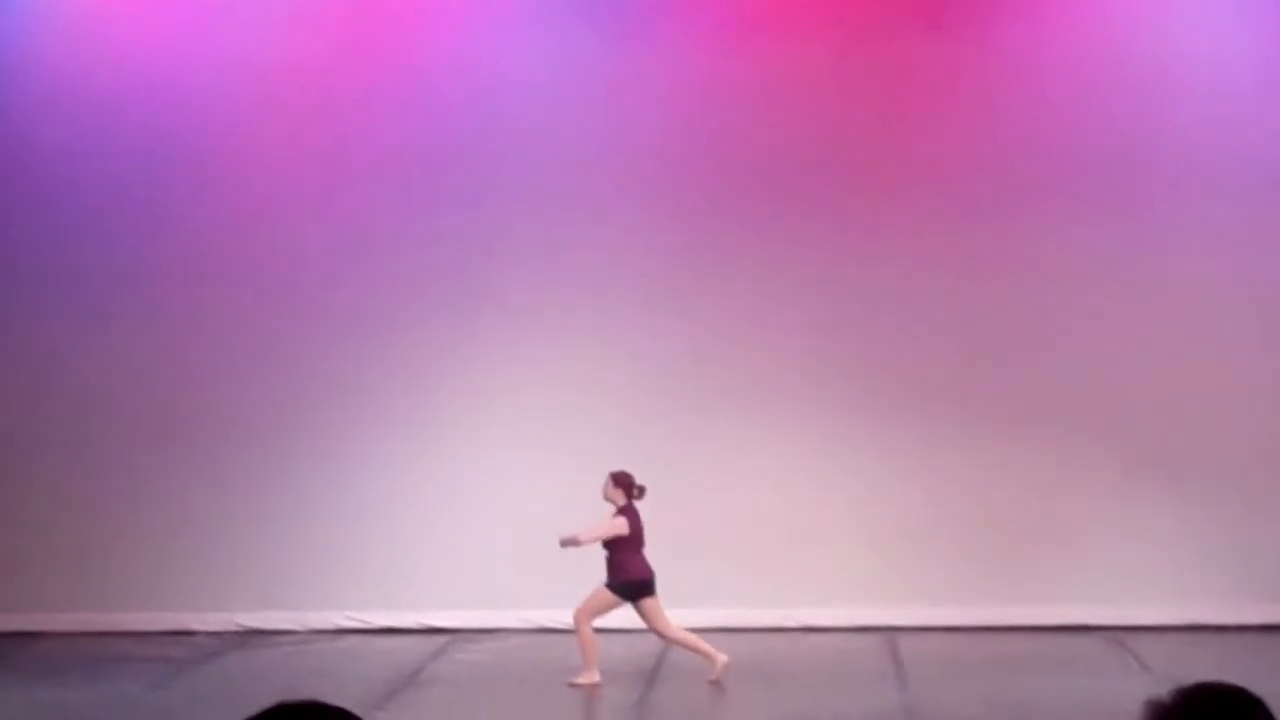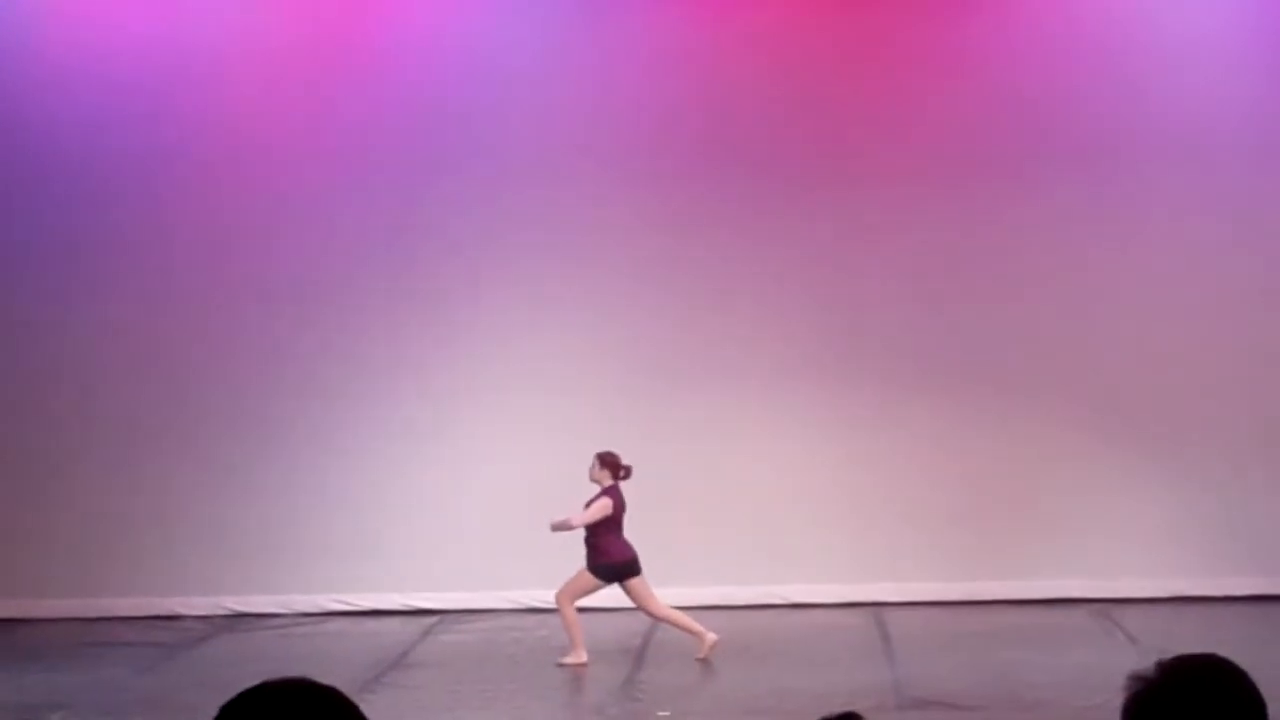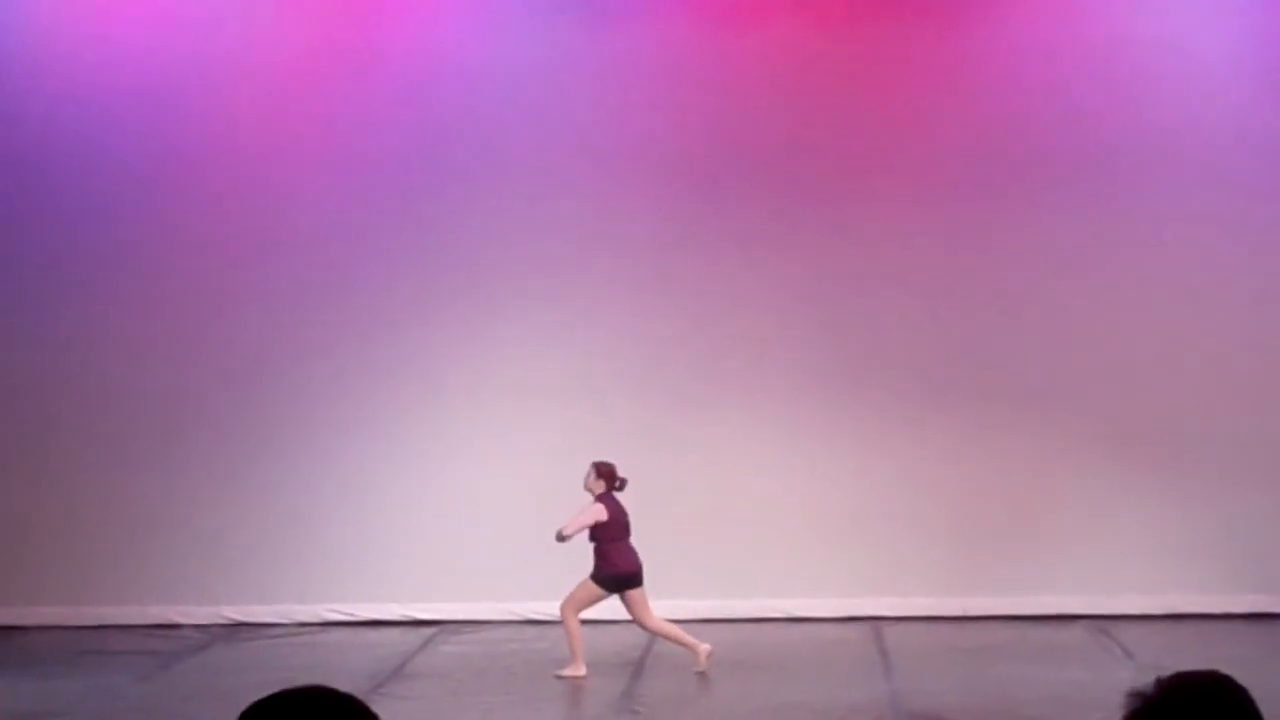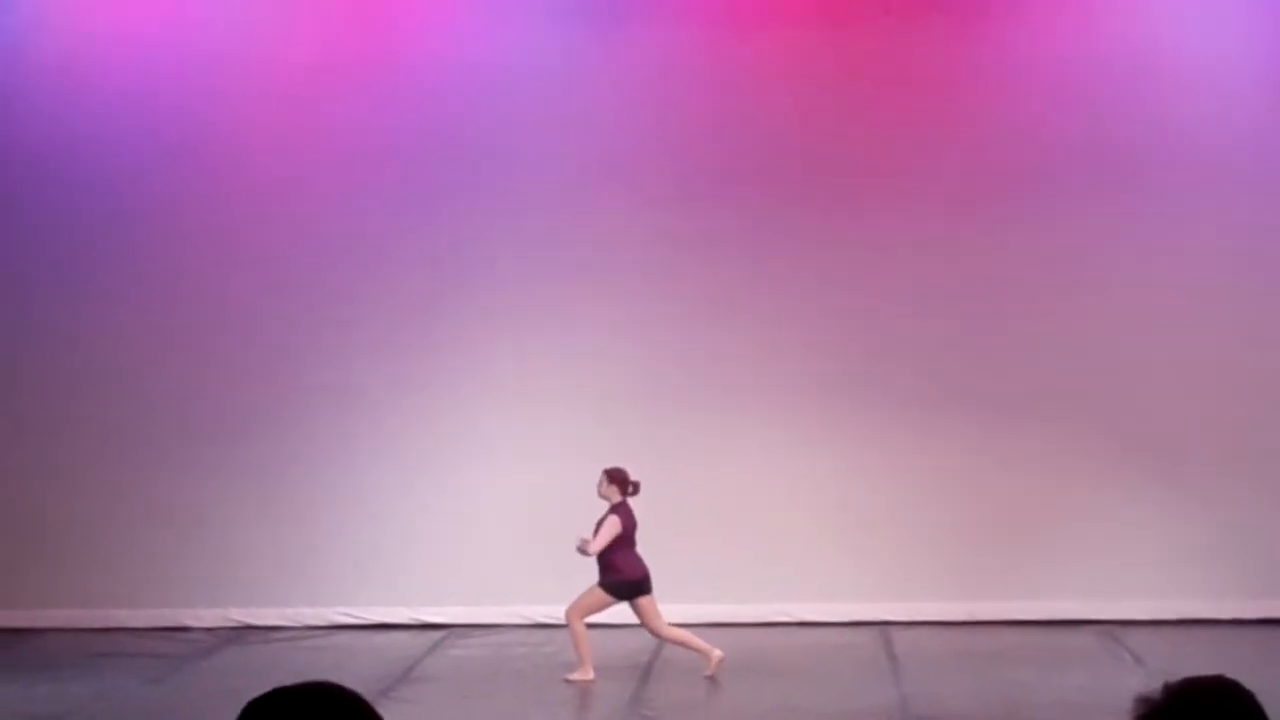
dt=0.4s
person 1, frame 1
left shoulder: (621, 519)
right shoulder: (627, 513)
left elbow: (584, 538)
left wrist: (565, 540)
left hip: (628, 579)
right hip: (640, 577)
left knee: (581, 616)
right knee: (664, 629)
left ankle: (591, 673)
right ankle: (716, 657)
person 1, frame 2
left shoulder: (606, 499)
right shoulder: (610, 494)
left elbow: (575, 522)
left wrist: (556, 525)
right wrist: (562, 523)
left hip: (608, 562)
right hip: (624, 559)
left knee: (563, 597)
right knee: (654, 607)
left ankle: (578, 653)
right ankle: (704, 635)
person 1, frame 3
left shoulder: (599, 506)
right shoulder: (611, 503)
left elbow: (567, 531)
left wrist: (560, 534)
left hip: (613, 571)
right hip: (629, 568)
left knee: (568, 609)
right knee: (647, 621)
left ankle: (577, 666)
right ankle: (698, 647)
person 1, frame 4
left shoulder: (615, 517)
right shoulder: (622, 510)
left elbow: (592, 550)
left wrist: (582, 545)
right wrist: (587, 544)
left hip: (619, 579)
right hip: (637, 576)
left knee: (573, 614)
right knee: (660, 629)
left ankle: (585, 670)
right ankle: (711, 653)
